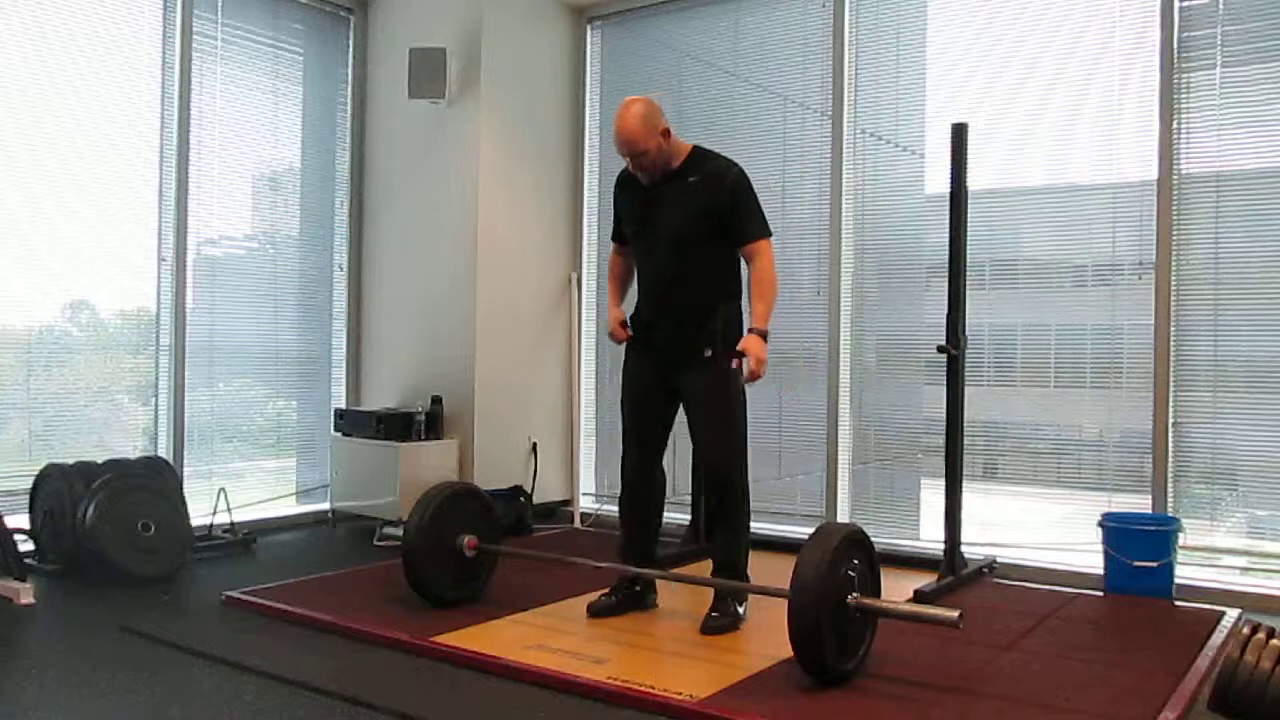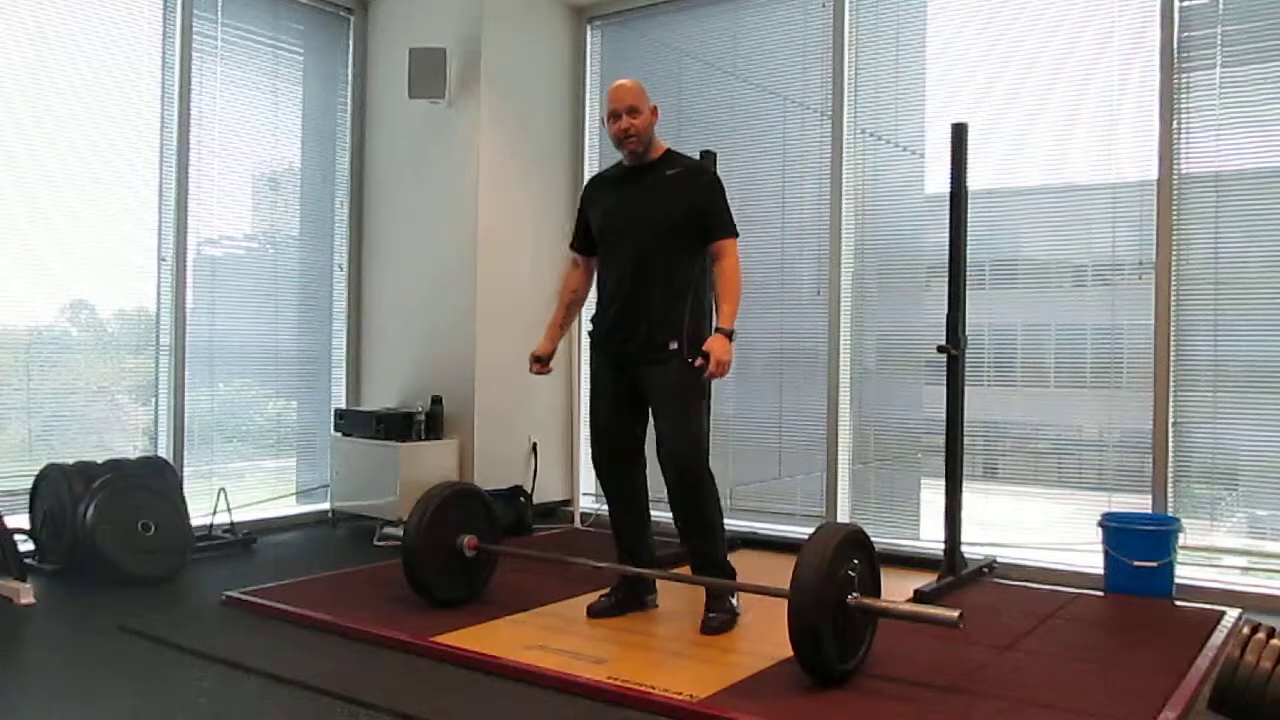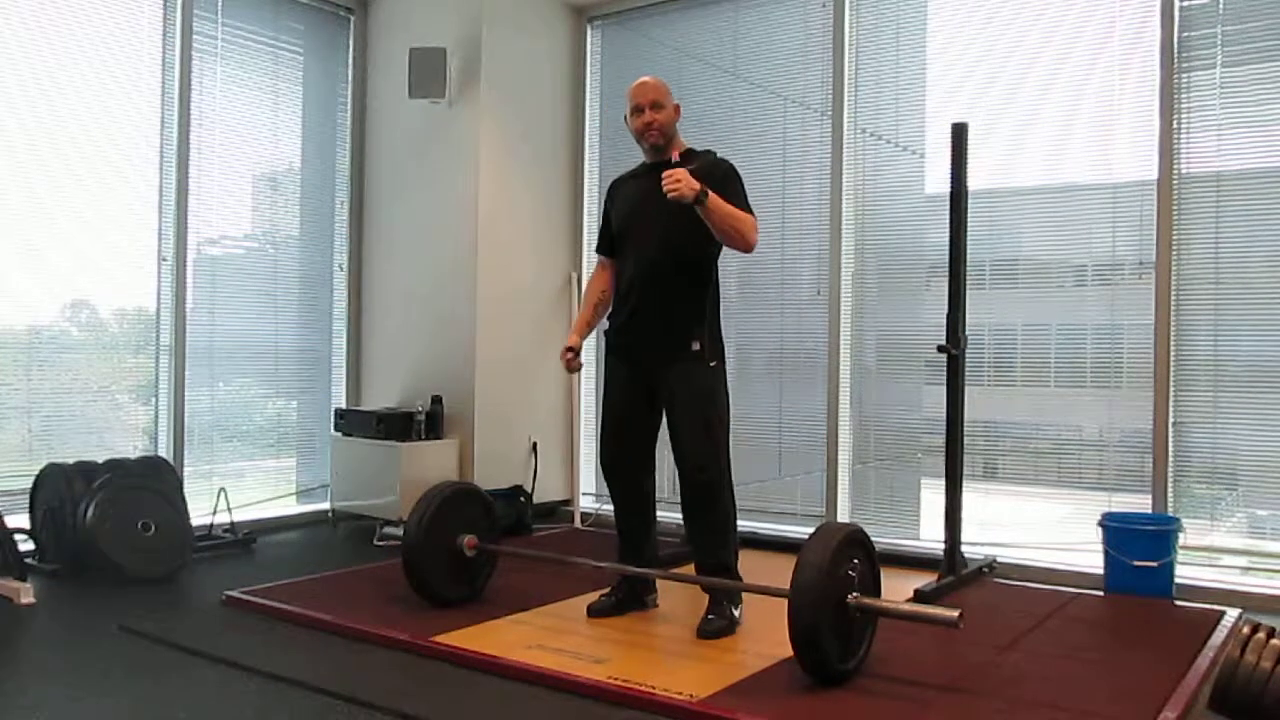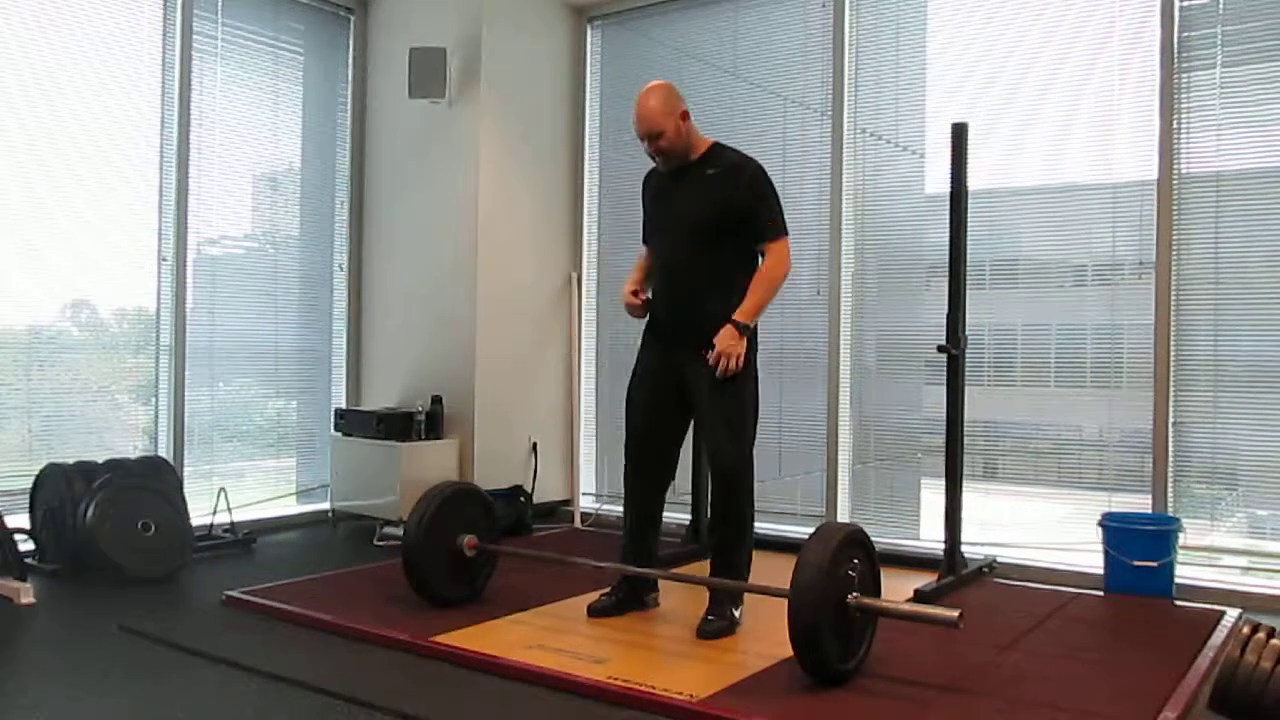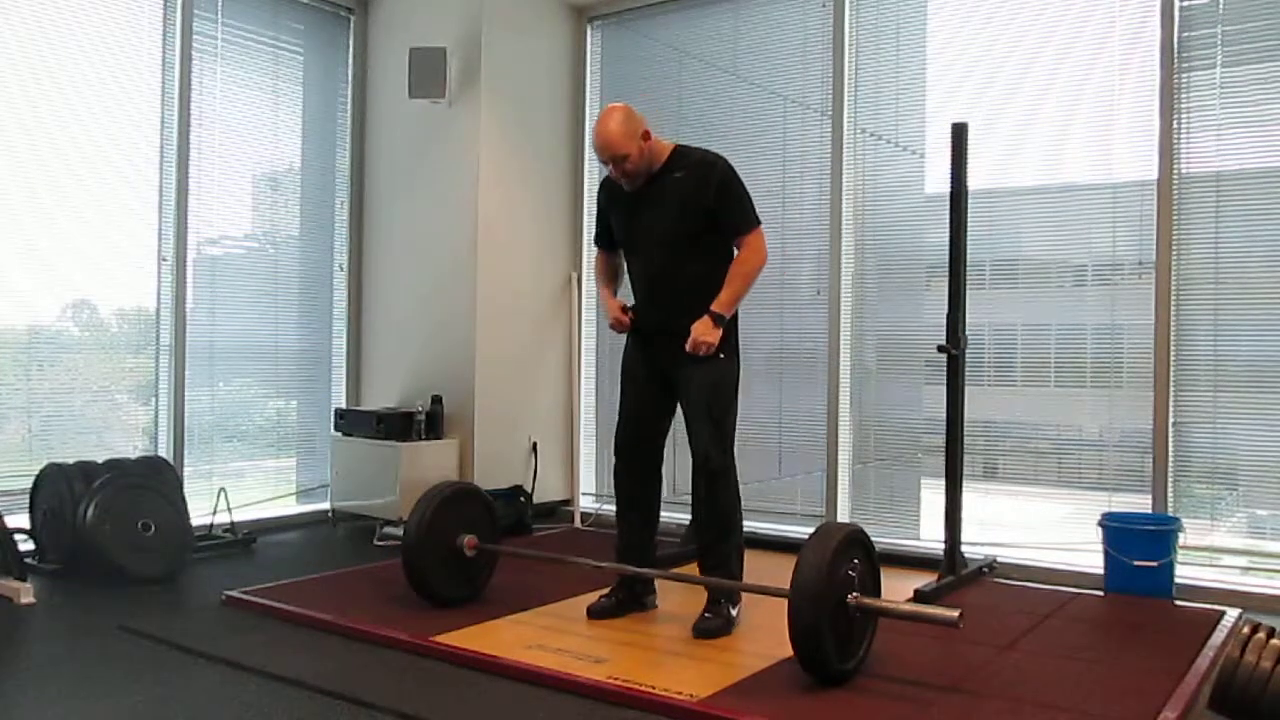
dt=0.5s
person 1, frame 1
left shoulder: (722, 179)
right shoulder: (628, 184)
left elbow: (759, 256)
left wrist: (756, 331)
right wrist: (614, 304)
left hip: (709, 347)
right hip: (647, 345)
left knee: (722, 465)
right knee: (638, 460)
left ankle: (730, 588)
right ankle: (636, 579)
person 1, frame 2
left shoulder: (694, 178)
right shoulder: (599, 188)
left elbow: (725, 255)
right elbow: (580, 267)
left wrist: (722, 329)
right wrist: (551, 336)
left hip: (675, 349)
right hip: (612, 349)
left knee: (684, 461)
right knee: (615, 463)
left ankle: (719, 585)
right ankle: (637, 579)
person 1, frame 3
left shoulder: (711, 169)
right shoulder: (621, 188)
left elbow: (747, 238)
right elbow: (606, 269)
left wrist: (698, 196)
right wrist: (578, 331)
left hip: (690, 349)
right hip: (627, 349)
left knee: (703, 468)
right knee: (622, 463)
left ankle: (724, 590)
right ankle: (636, 579)
person 1, frame 4
left shoulder: (740, 174)
right shoulder: (654, 181)
left elbow: (777, 257)
left wrist: (739, 325)
right wrist: (636, 283)
left hip: (720, 349)
right hip: (660, 346)
left knee: (729, 467)
right knee: (643, 459)
left ankle: (727, 593)
right ankle: (637, 580)
person 1, frame 5
left shoulder: (708, 172)
right shoulder: (612, 190)
left elbow: (753, 248)
right elbow: (607, 254)
left wrist: (716, 316)
right wrist: (609, 297)
left hip: (704, 341)
right hip: (645, 342)
left knee: (711, 462)
right knee: (633, 459)
left ankle: (724, 593)
right ankle: (635, 581)
